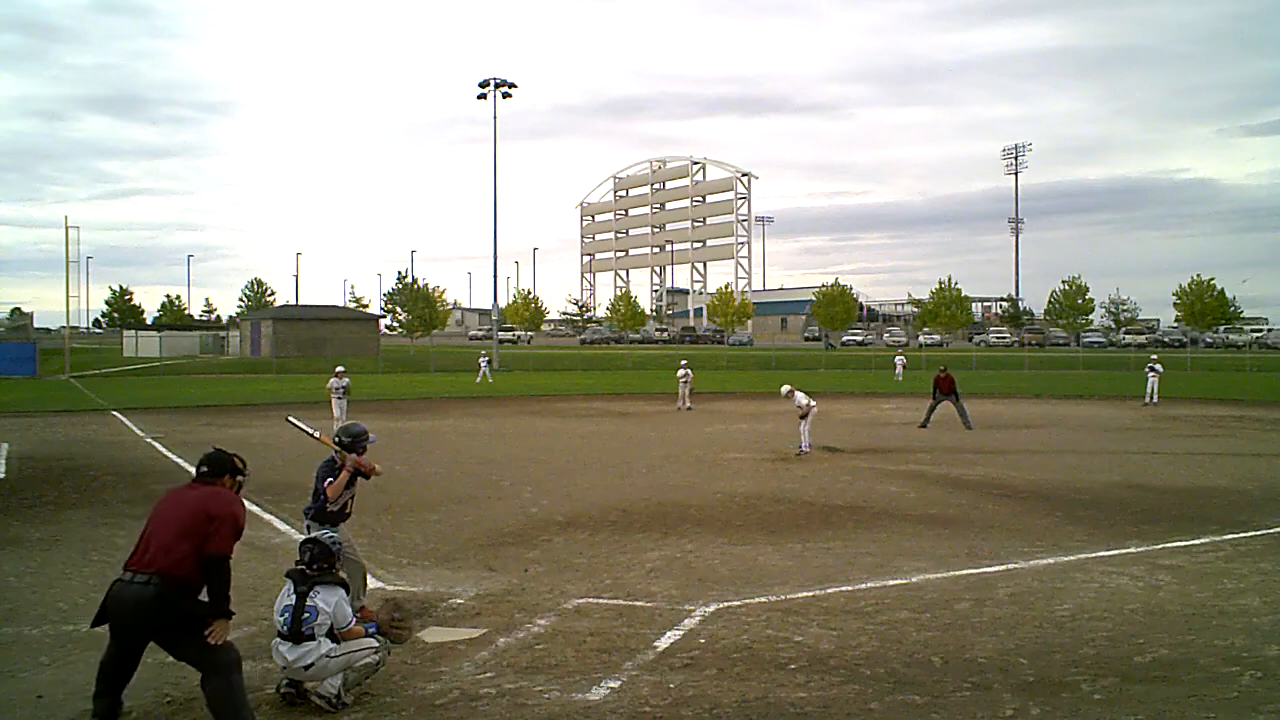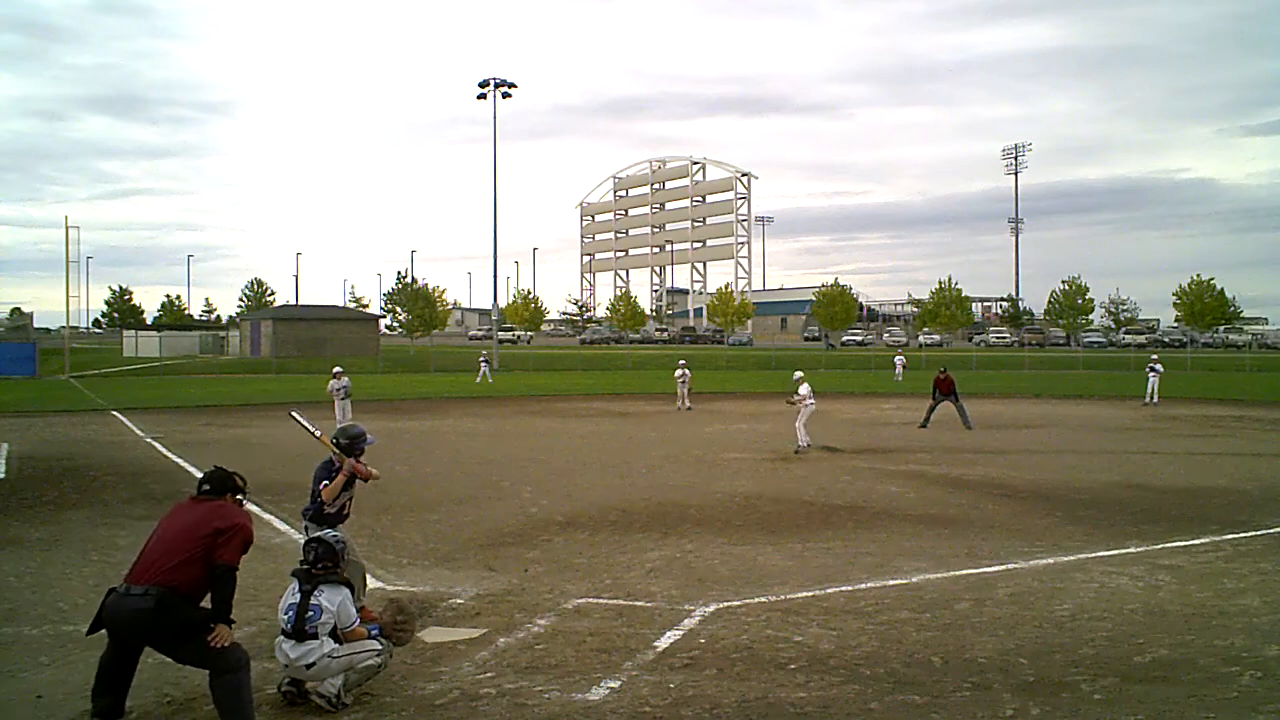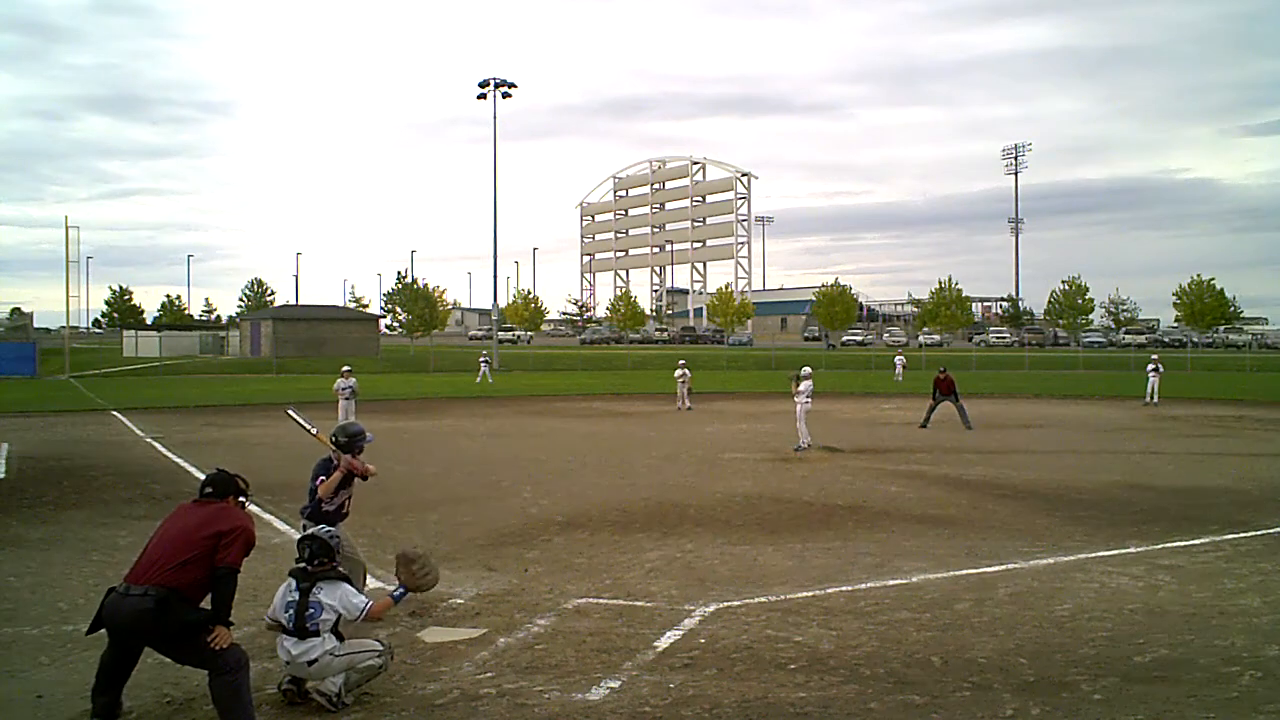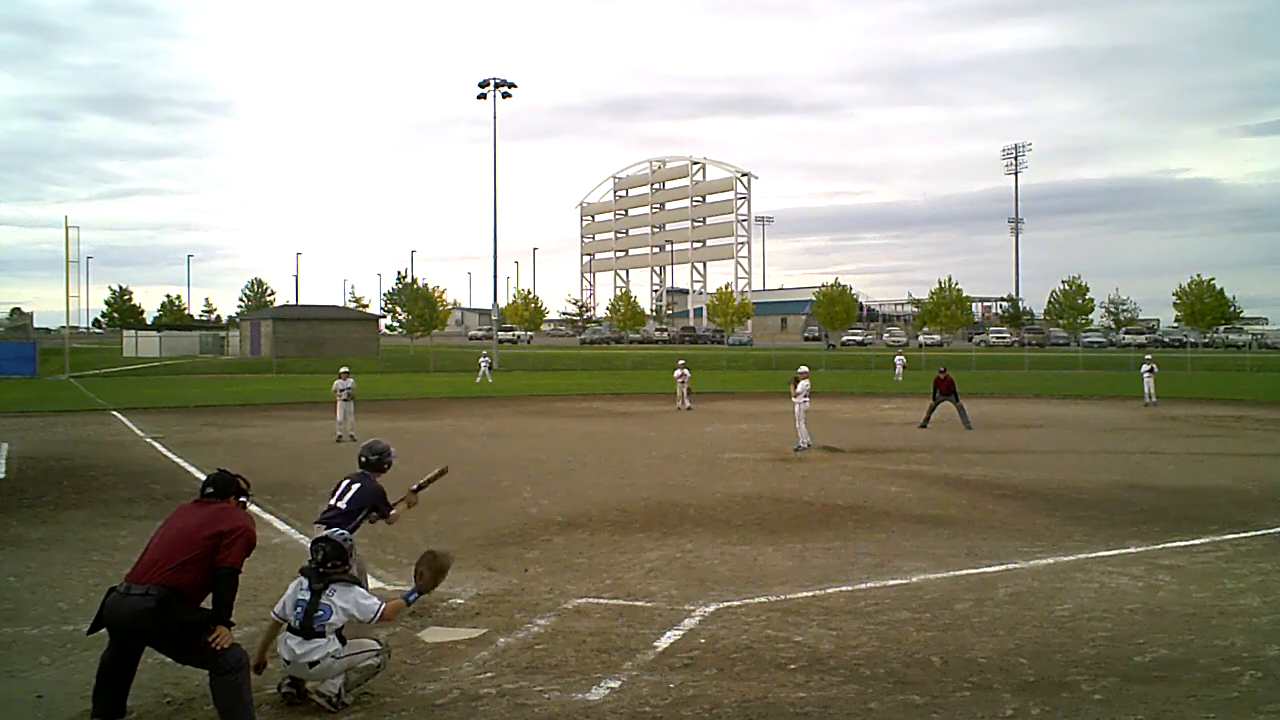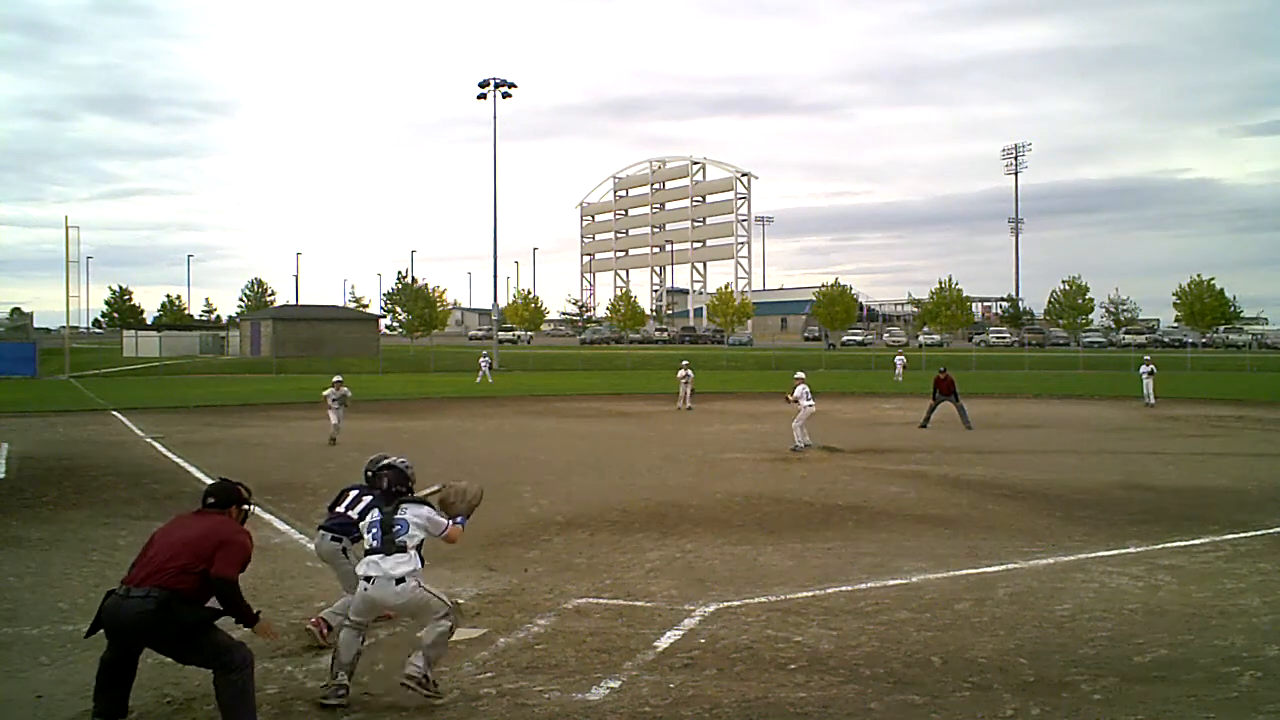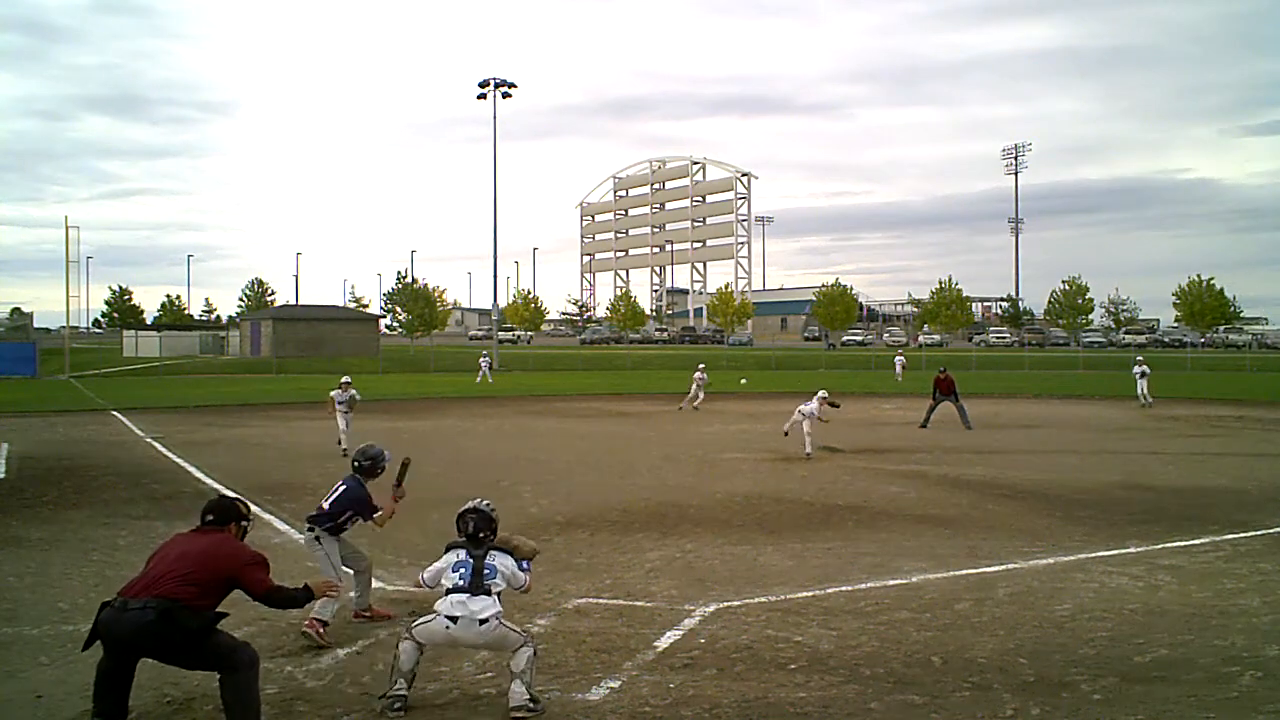
dt=0.7s
person 1, frame 1
left shoulder: (172, 496)
right shoulder: (228, 502)
right elbow: (217, 562)
right wrist: (221, 613)
left hip: (122, 595)
right hip: (163, 601)
left knee: (121, 654)
right knee: (222, 662)
person 1, frame 2
left shoulder: (179, 510)
right shoulder: (236, 518)
right elbow: (224, 572)
right wrist: (222, 621)
left hip: (117, 605)
right hip: (156, 610)
left knee: (121, 650)
right knee: (232, 662)
person 1, frame 3
left shoulder: (182, 511)
right shoulder: (238, 521)
right elbow: (225, 575)
right wrist: (221, 622)
left hip: (116, 604)
right hip: (155, 610)
left knee: (120, 651)
right knee: (231, 662)
person 1, frame 4
left shoulder: (183, 512)
right shoulder: (239, 521)
right elbow: (226, 575)
right wrist: (222, 622)
left hip: (117, 604)
right hip: (156, 609)
left knee: (120, 653)
right knee: (231, 661)
person 1, frame 5
left shoulder: (177, 522)
right shoulder: (235, 534)
right elbow: (224, 585)
right wrist: (251, 619)
left hip: (117, 606)
right hip: (159, 612)
left knee: (120, 654)
right knee: (236, 659)
person 1, frame 6
left shoulder: (175, 541)
right shoulder: (236, 551)
right elbow: (269, 595)
right wrist: (309, 593)
left hip: (114, 619)
right hip: (155, 624)
left knee: (118, 654)
right knee: (241, 660)
person 2, frame 1
left shoulder: (291, 584)
right shoulder: (334, 593)
right elbow: (348, 634)
right wrist: (372, 629)
left hip: (284, 662)
right hip: (312, 665)
right knee: (379, 647)
left ankle: (292, 683)
right ankle: (330, 690)
person 2, frame 2
left shoulder: (296, 584)
right shoulder: (339, 591)
left elbow: (285, 621)
right elbow: (351, 636)
right wrist: (376, 630)
left hip: (286, 662)
right hip: (315, 664)
right knee: (381, 650)
left ankle: (293, 682)
right ankle: (332, 690)
person 2, frame 3
left shoulder: (290, 584)
right shoulder: (337, 588)
left elbow: (271, 624)
right elbow: (373, 612)
right wrist: (403, 590)
left hip: (288, 660)
right hip: (318, 662)
right knee: (382, 652)
left ankle: (294, 680)
right ankle: (332, 689)
person 2, frame 4
left shoulder: (300, 584)
right shoulder: (350, 592)
left elbow: (275, 621)
right elbow: (386, 613)
left wrist: (260, 657)
right wrist: (417, 591)
left hip: (290, 660)
right hip: (320, 664)
right knee: (379, 652)
left ankle: (293, 681)
right ankle: (332, 690)
person 2, frame 5
left shoulder: (373, 515)
right shoulder: (419, 511)
right elbow: (453, 536)
right wrist: (461, 518)
left hip: (369, 585)
right hip: (402, 586)
left knee: (353, 626)
right knee: (446, 615)
left ankle: (338, 685)
right ankle: (418, 670)
person 2, frame 6
left shoulder: (451, 556)
right shoulder: (503, 559)
left elbow: (422, 582)
right elbow: (525, 586)
right wrist: (525, 562)
left hip: (448, 625)
right hip: (485, 627)
left knee: (411, 636)
right knee: (525, 644)
left ankle: (397, 697)
right ankle: (520, 700)
person 3, frame 1
left shoulder: (354, 462)
right shoulder: (327, 468)
left elbow: (379, 471)
right elbow: (332, 494)
left wrist: (370, 467)
right wrist: (348, 469)
left hip: (337, 526)
right hip: (318, 527)
left knee: (357, 566)
left ankle: (358, 605)
person 3, frame 2
left shoulder: (353, 464)
right shoulder: (325, 469)
left elbow: (376, 475)
right elbow: (327, 497)
left wrist: (366, 472)
right wrist: (345, 472)
left hip: (336, 526)
right hip: (316, 527)
left knee: (356, 566)
left ankle: (358, 606)
person 3, frame 3
left shoulder: (350, 462)
right shoulder: (323, 466)
left elbow: (373, 471)
right elbow: (323, 493)
left wrist: (363, 468)
right wrist: (341, 469)
left hip: (335, 526)
right hip: (315, 527)
left knee: (356, 565)
person 3, frame 4
left shoulder: (350, 478)
right shoulder: (375, 489)
right elbow: (391, 519)
right wrist: (409, 503)
left hip: (321, 529)
left knee: (357, 564)
person 3, frame 5
left shoulder: (353, 488)
right shoulder: (383, 502)
left elbow: (331, 511)
left hip: (321, 538)
right hip: (338, 544)
right knee: (356, 593)
right ankle: (321, 623)
person 3, frame 6
left shoulder: (351, 482)
right shoulder: (358, 491)
right elbow: (379, 521)
right wrist: (393, 500)
left hip: (332, 536)
right hip: (321, 536)
left knee: (363, 563)
right knee: (337, 580)
left ankle: (363, 608)
right ankle: (314, 624)
